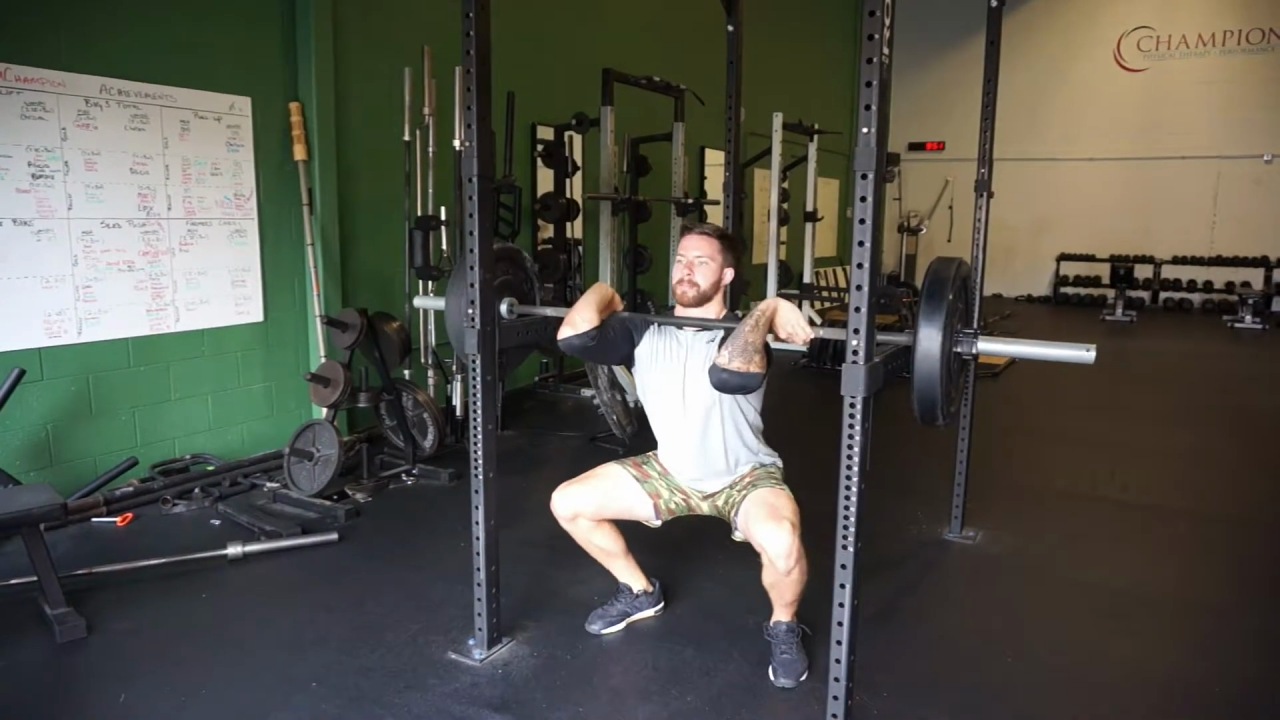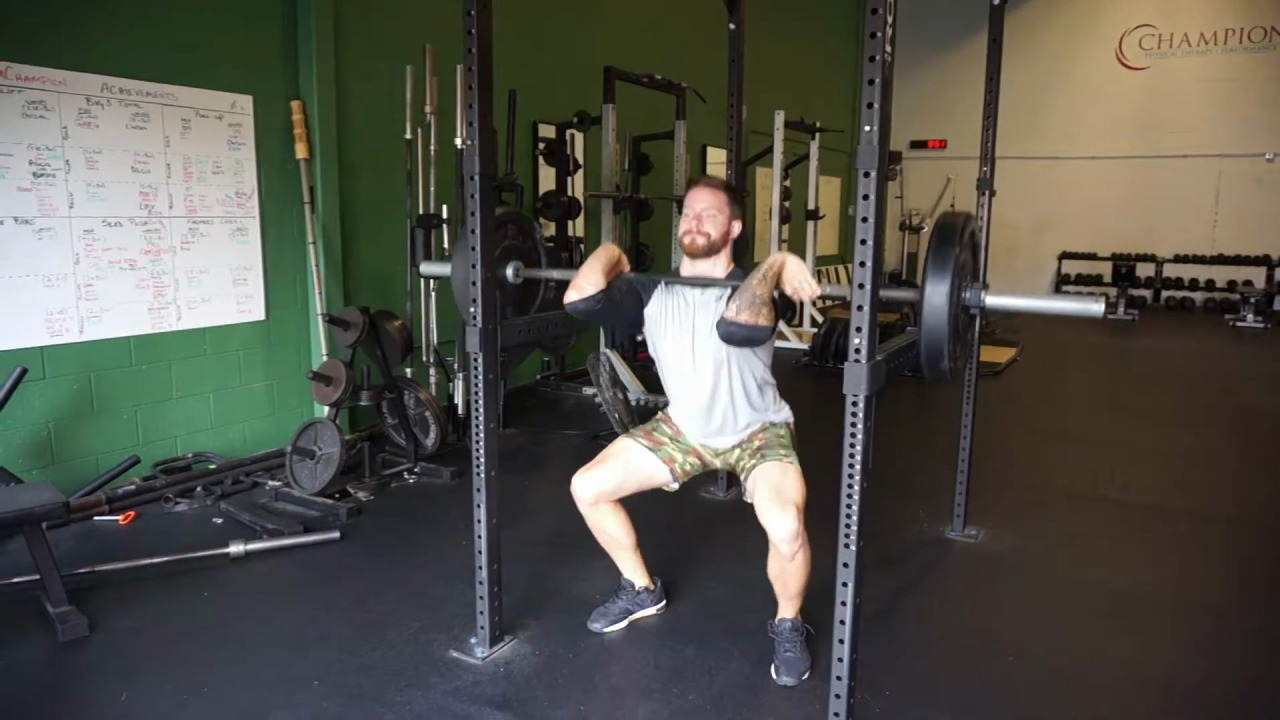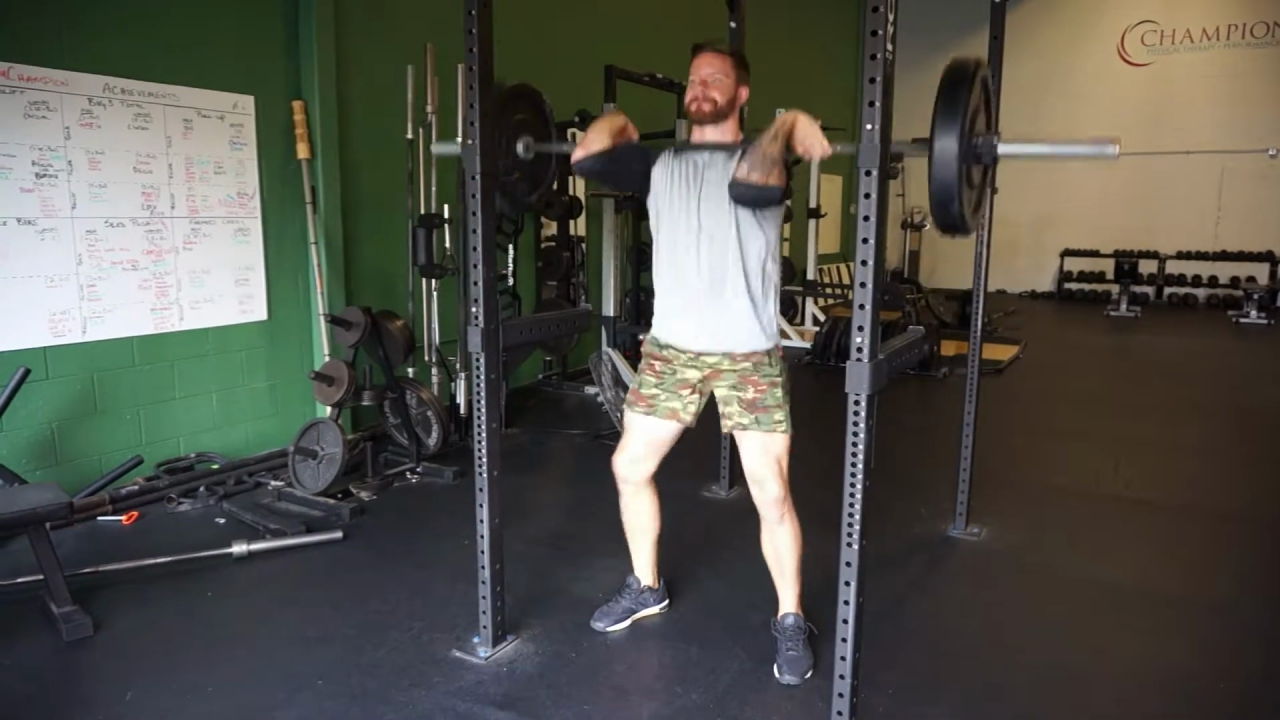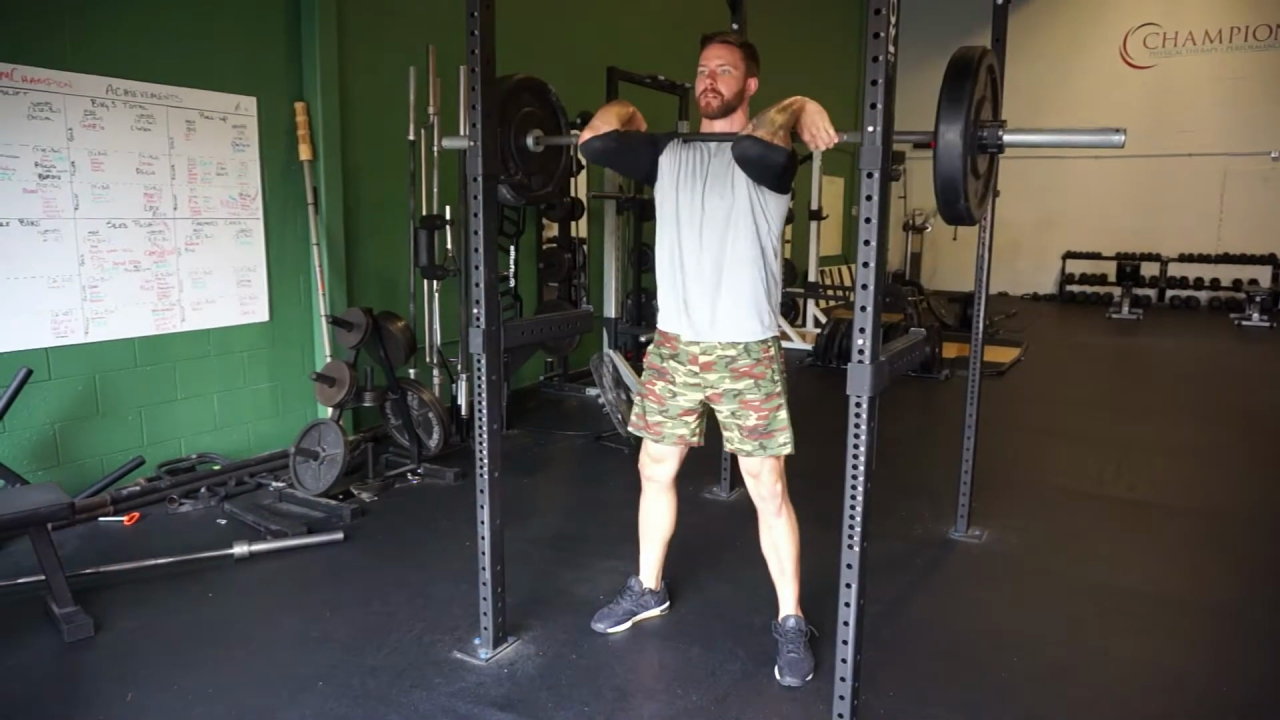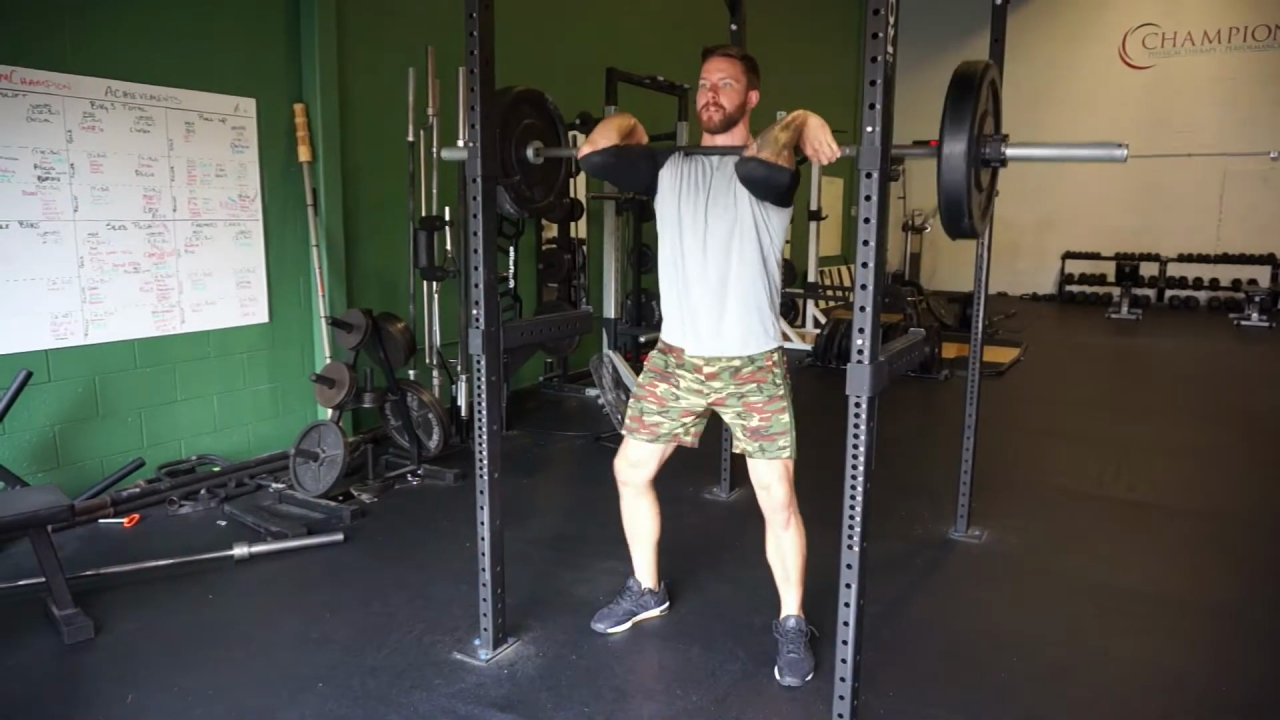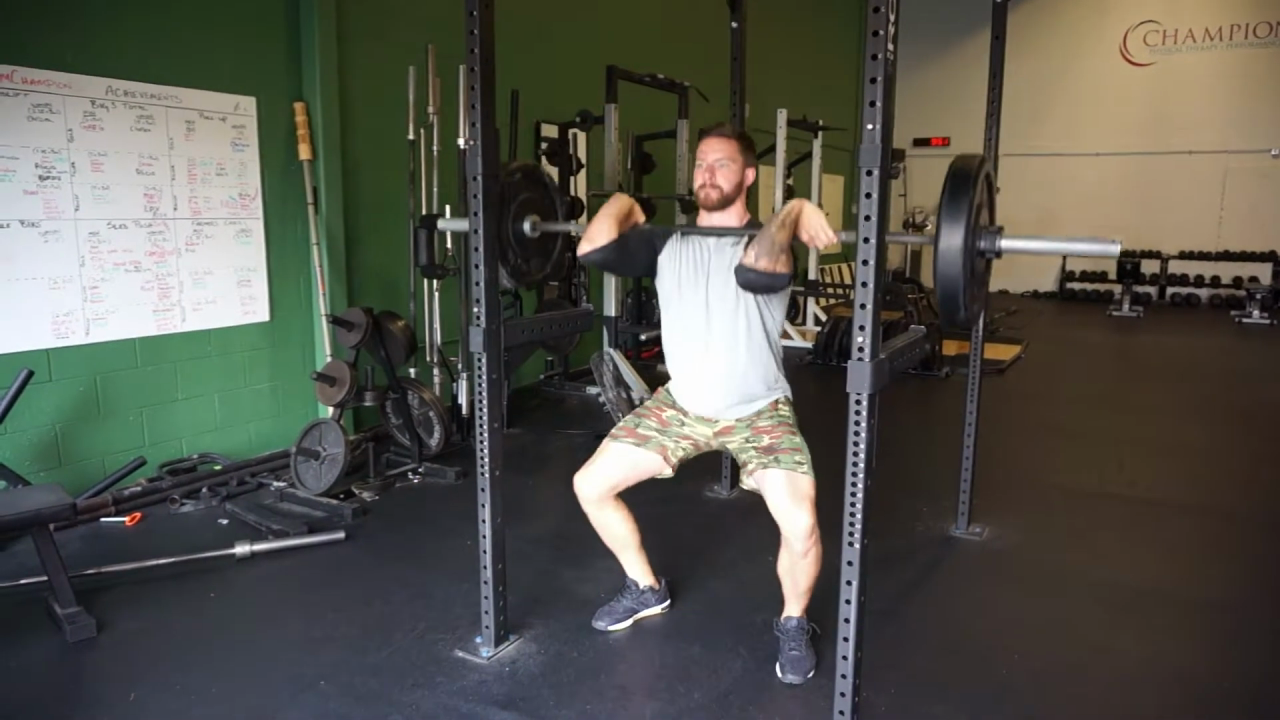
dt=0.4s
person 1, frame 1
left shoulder: (741, 339)
right shoulder: (645, 334)
left elbow: (730, 375)
right elbow: (574, 337)
left wrist: (769, 310)
right wrist: (602, 292)
left hip: (744, 476)
right hip: (670, 472)
left knee: (780, 542)
right knee: (567, 503)
left ankle: (783, 628)
right ankle: (640, 592)
person 1, frame 2
left shoulder: (749, 295)
right shoulder: (652, 292)
left elbow: (737, 328)
right elbow: (580, 301)
left wrist: (777, 265)
right wrist: (608, 253)
left hip: (757, 432)
right hip: (682, 428)
left knee: (785, 528)
right knee: (587, 488)
left ankle: (787, 626)
right ankle: (641, 590)
person 1, frame 3
left shoulder: (758, 159)
right shoulder: (659, 161)
left elbow: (750, 186)
right elbow: (586, 161)
left wrist: (789, 125)
right wrist: (615, 122)
left hip: (746, 354)
right hip: (669, 347)
left knee: (771, 493)
right knee: (630, 470)
left ankle: (790, 621)
right ankle: (646, 587)
person 1, frame 4
left shoulder: (767, 156)
right shoulder: (667, 151)
left elbow: (752, 144)
right elbow: (595, 142)
left wrist: (798, 109)
right wrist: (625, 111)
left hip: (745, 350)
right hip: (673, 344)
left knee: (767, 490)
right knee: (655, 472)
left ankle: (790, 622)
right ankle: (648, 589)
person 1, frame 5
left shoulder: (771, 169)
right shoulder: (668, 164)
left elbow: (757, 164)
right elbow: (595, 156)
left wrist: (800, 123)
right wrist: (626, 122)
left hip: (750, 361)
right hip: (676, 354)
left knee: (777, 498)
right knee: (631, 471)
left ankle: (792, 623)
right ankle: (646, 590)
person 1, frame 6
left shoulder: (768, 245)
right shoulder: (665, 243)
left elbow: (756, 273)
right elbow: (592, 250)
left wrist: (796, 213)
right wrist: (622, 203)
left hip: (758, 412)
right hip: (680, 404)
left knee: (800, 526)
right knee: (590, 485)
left ankle: (793, 624)
right ankle: (646, 588)
